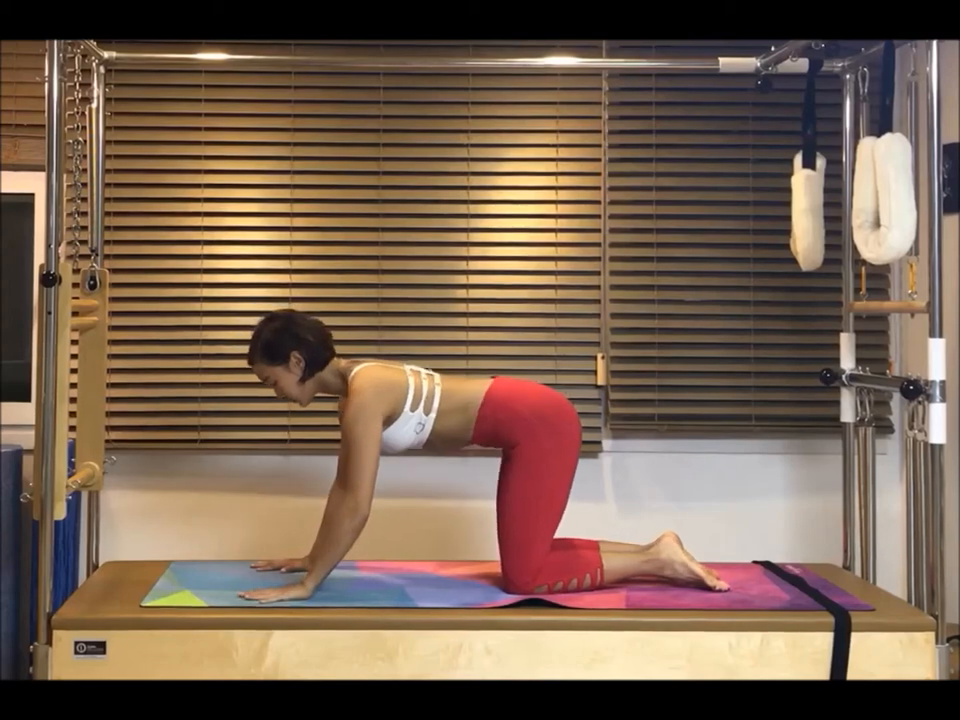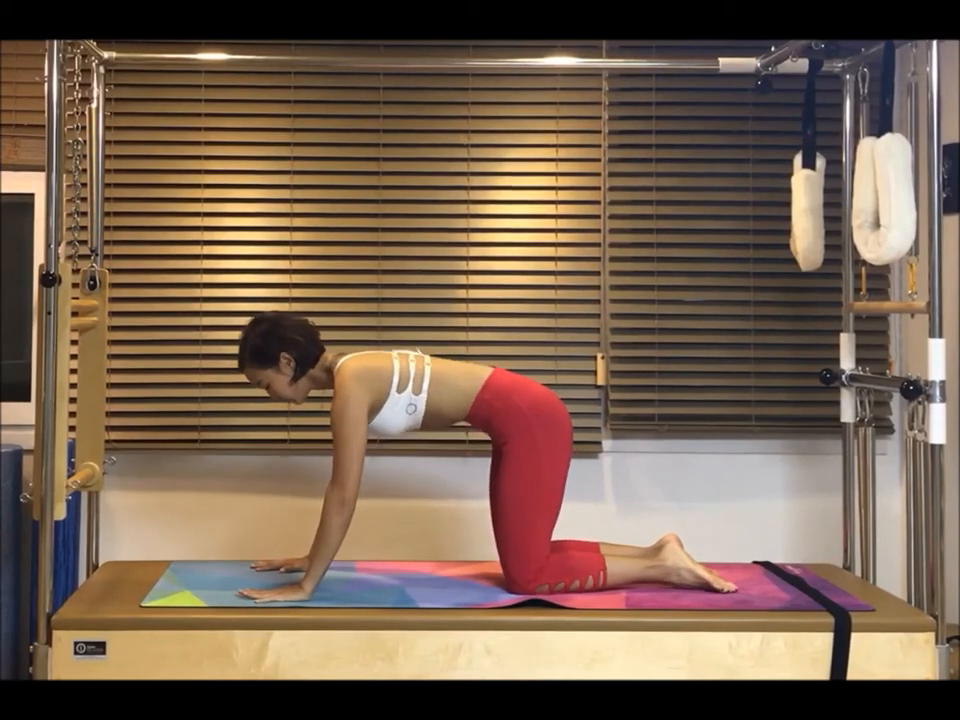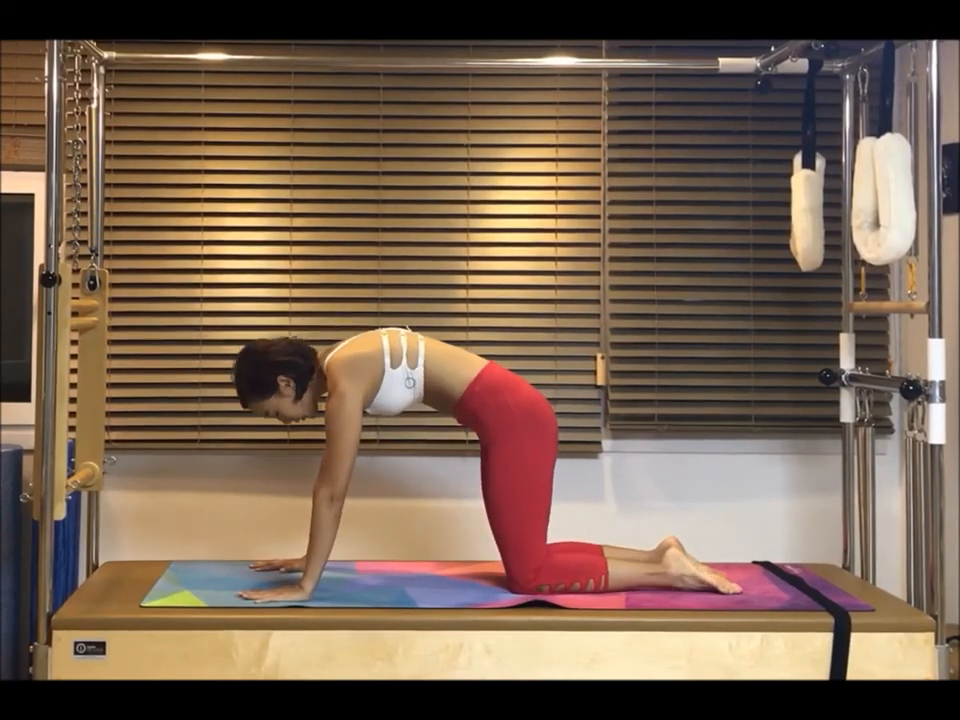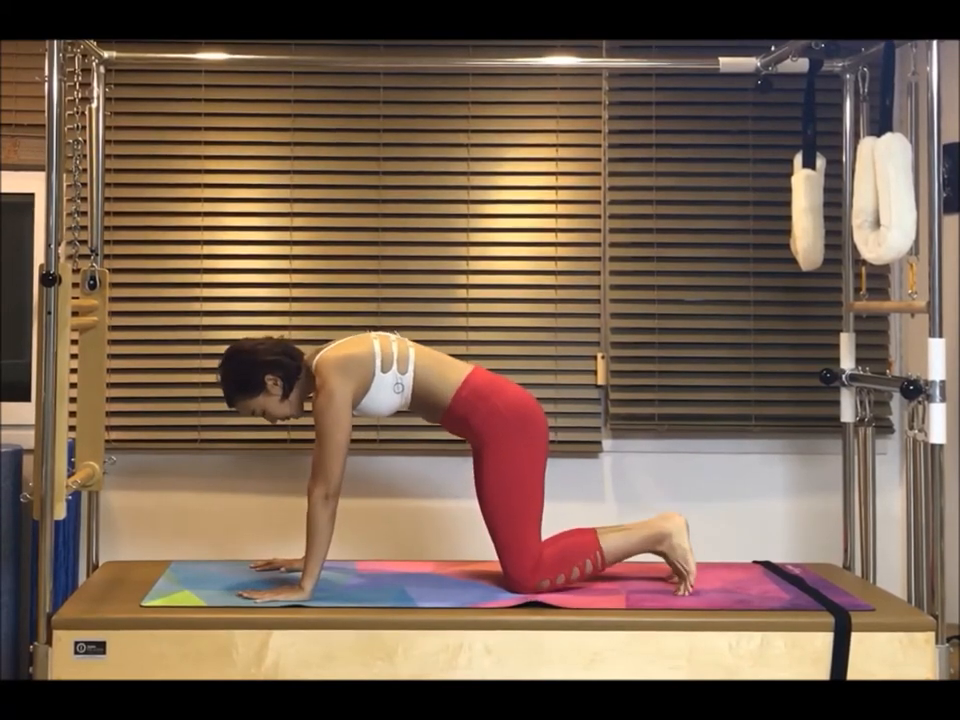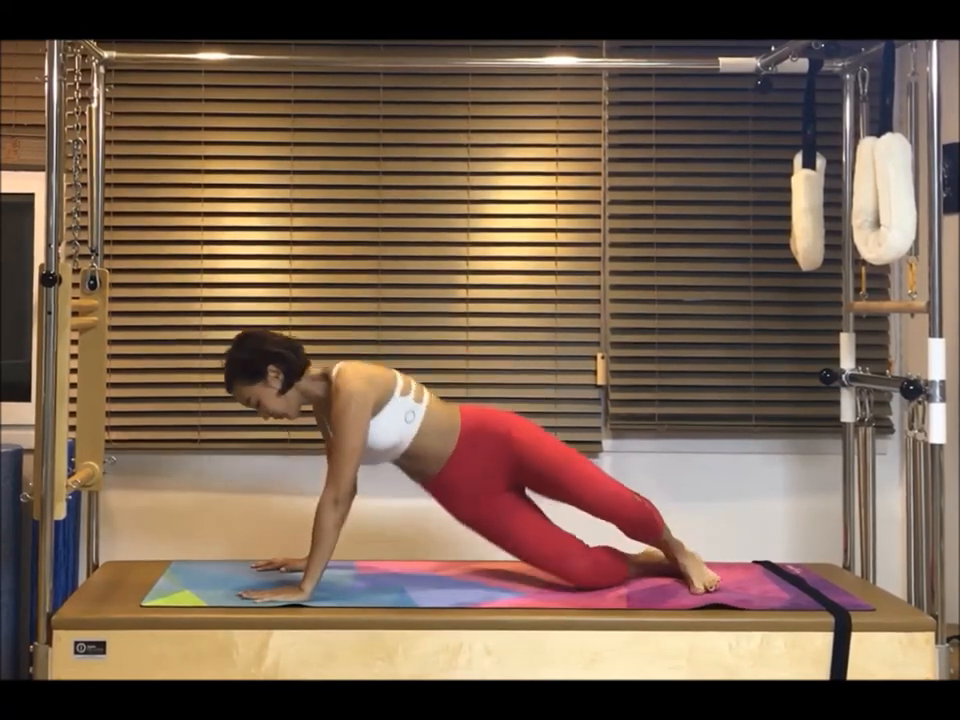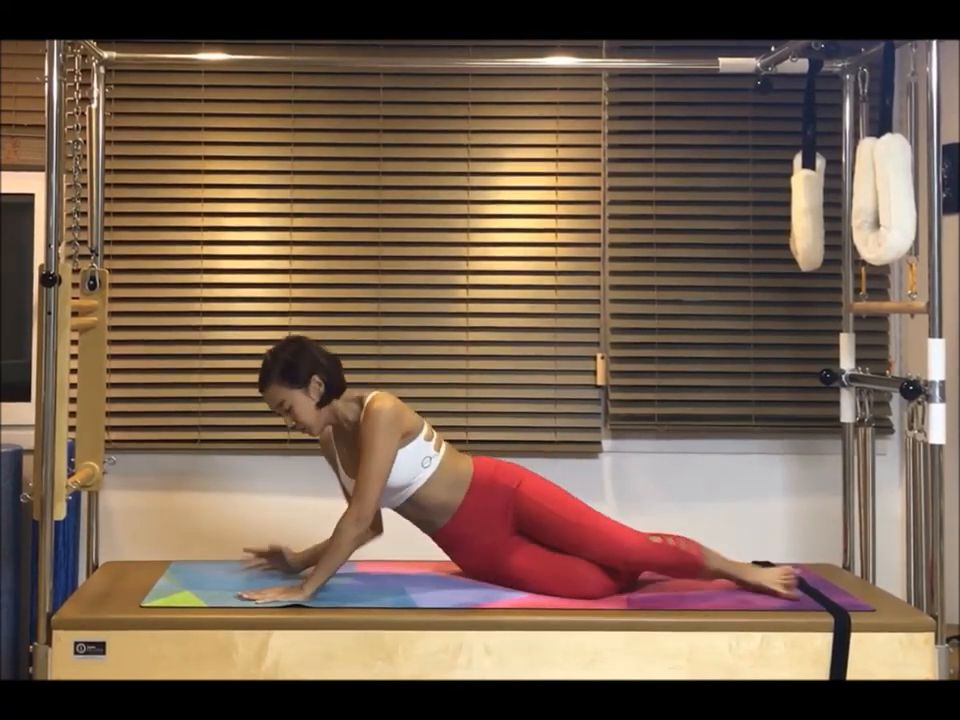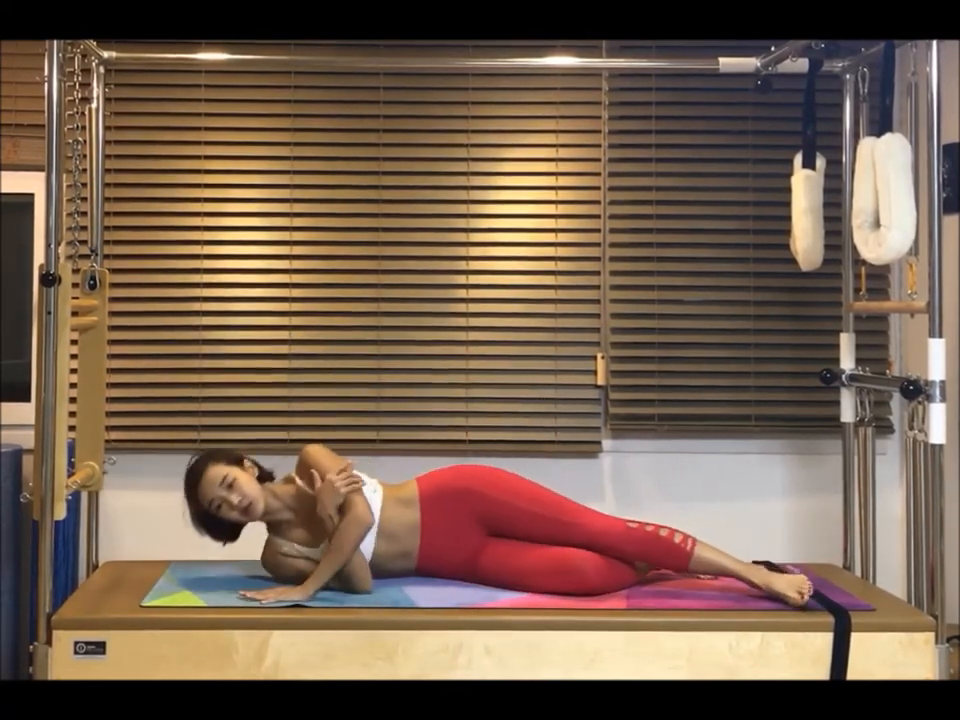
dt=0.7s
person 1, frame 1
left shoulder: (363, 395)
right shoulder: (355, 385)
left elbow: (357, 506)
right elbow: (343, 485)
left wrist: (307, 583)
right wrist: (312, 558)
left hip: (539, 424)
right hip: (531, 420)
left knee: (523, 576)
right knee: (526, 553)
left ankle: (658, 559)
right ankle: (653, 550)
person 1, frame 2
left shoulder: (350, 386)
right shoulder: (352, 374)
left elbow: (343, 497)
right elbow: (340, 489)
left wrist: (306, 584)
right wrist: (311, 557)
left hip: (529, 420)
right hip: (522, 418)
left knee: (526, 576)
right knee: (524, 555)
left ankle: (661, 567)
right ankle: (654, 551)
person 1, frame 3
left shoulder: (343, 379)
right shoulder: (338, 368)
left elbow: (332, 491)
right elbow: (329, 483)
left wrist: (306, 584)
right wrist: (309, 558)
left hip: (512, 416)
right hip: (507, 414)
left knee: (529, 575)
right knee: (527, 556)
left ankle: (667, 571)
right ankle: (658, 554)
person 1, frame 4
left shoulder: (332, 379)
right shoulder: (325, 369)
left elbow: (326, 492)
right elbow: (322, 483)
left wrist: (305, 585)
right wrist: (307, 558)
left hip: (502, 418)
right hip: (495, 419)
left knee: (527, 575)
right knee: (525, 559)
left ankle: (659, 535)
right ankle: (654, 530)
person 1, frame 5
left shoulder: (348, 386)
right shoulder: (324, 407)
left elbow: (335, 496)
right elbow: (343, 492)
left wrist: (306, 587)
right wrist: (310, 560)
left hip: (490, 440)
right hip: (463, 490)
left knee: (610, 499)
right knee: (584, 570)
left ankle: (678, 551)
right ankle: (652, 563)
person 1, frame 6
left shoulder: (378, 411)
right shoulder: (331, 441)
left elbow: (358, 516)
right elbow: (367, 526)
left wrist: (304, 589)
right wrist: (298, 560)
left hip: (503, 492)
right hip: (476, 549)
left knee: (624, 550)
left ankle: (732, 569)
right ankle: (652, 568)
person 1, frame 7
left shoulder: (309, 461)
right shoulder: (279, 553)
left elbow: (362, 516)
right elbow: (360, 581)
left wrist: (307, 588)
right wrist: (328, 523)
left hip: (459, 498)
right hip: (457, 556)
left knee: (604, 529)
right knee: (590, 575)
left ankle: (758, 574)
right ankle: (660, 571)
